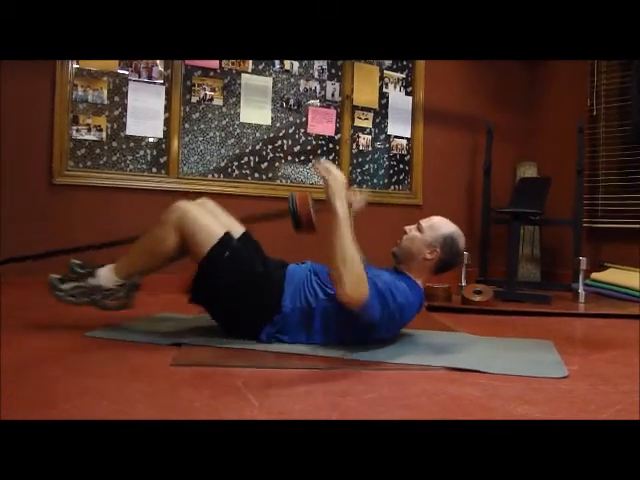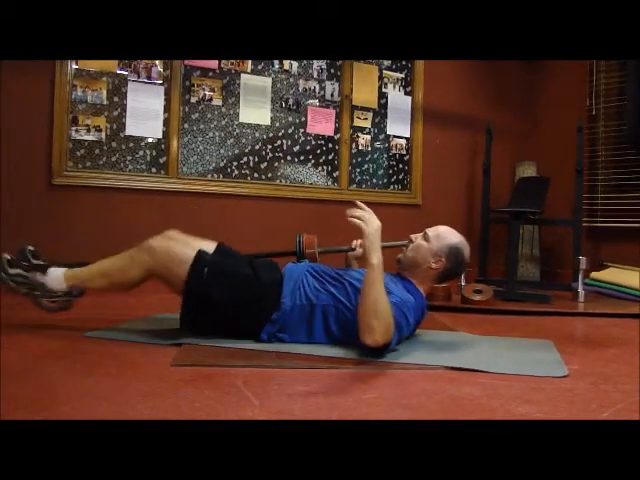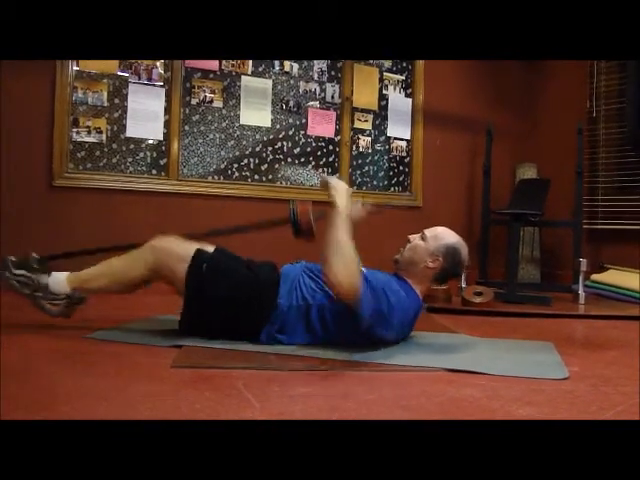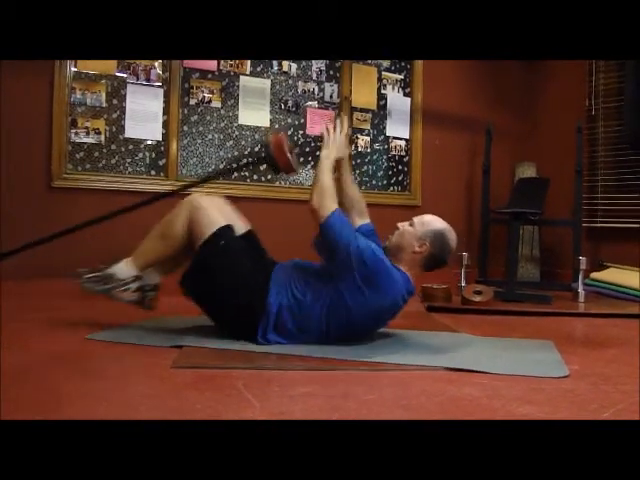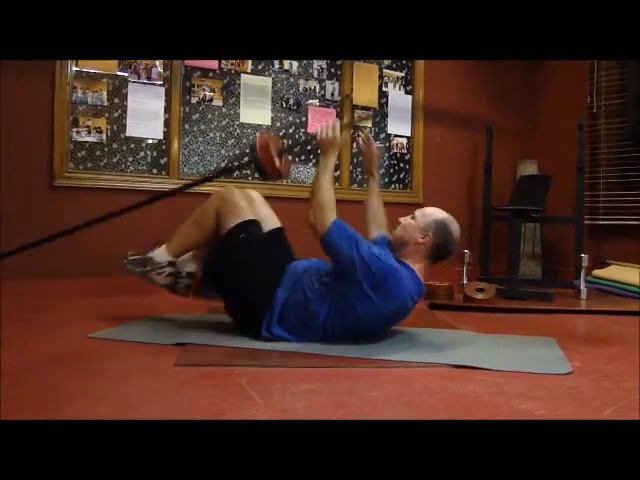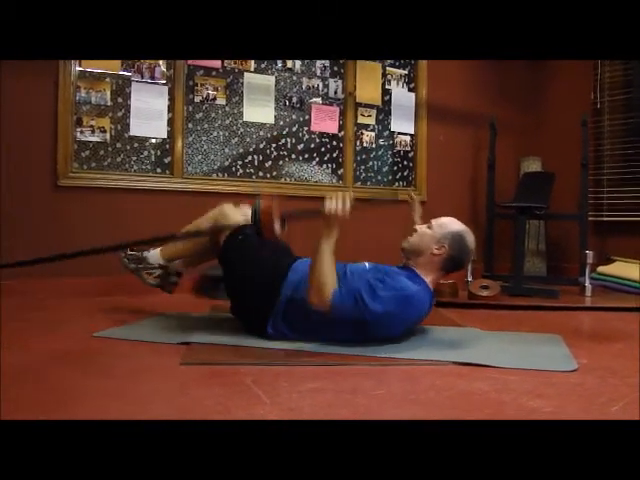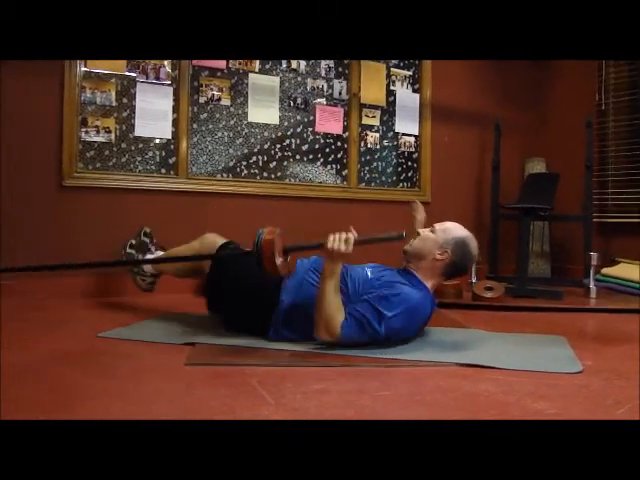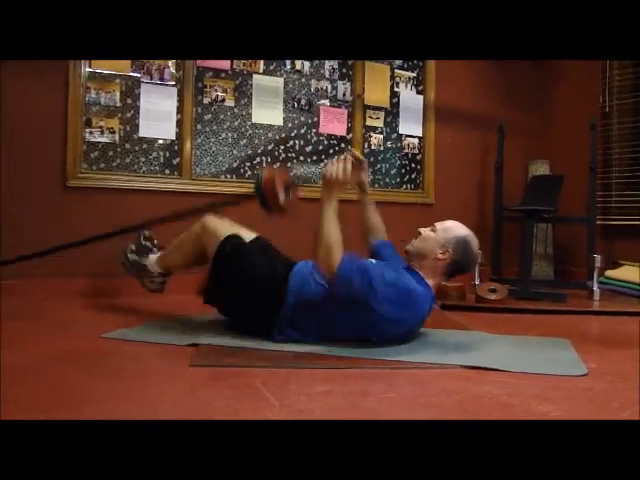
dt=0.2s
person 1, frame 1
left shoulder: (400, 298)
right shoulder: (400, 283)
left elbow: (350, 293)
left wrist: (339, 207)
right wrist: (345, 217)
left hip: (266, 312)
right hip: (277, 284)
left knee: (182, 214)
right knee: (201, 208)
left ankle: (109, 282)
right ankle: (118, 278)
person 1, frame 2
left shoulder: (404, 305)
right shoulder: (400, 289)
left elbow: (373, 336)
left wrist: (375, 254)
right wrist: (364, 261)
left hip: (265, 310)
right hip: (273, 283)
left knee: (155, 250)
right knee: (170, 240)
left ankle: (57, 282)
right ankle: (67, 277)
person 1, frame 3
left shoulder: (393, 304)
right shoulder: (399, 291)
left elbow: (340, 282)
left wrist: (341, 209)
right wrist: (348, 223)
left hip: (264, 312)
right hip: (273, 286)
left knee: (158, 252)
right knee: (169, 245)
left ankle: (59, 286)
right ankle: (65, 284)
person 1, frame 4
left shoulder: (377, 277)
right shoulder: (391, 280)
left elbow: (322, 207)
right elbow: (359, 223)
left wrist: (329, 153)
right wrist: (343, 166)
left hip: (257, 311)
right hip: (274, 289)
left knee: (197, 205)
right knee: (212, 207)
left ankle: (125, 274)
right ankle: (147, 279)
person 1, frame 5
left shoulder: (385, 276)
right shoulder: (401, 278)
left elbow: (320, 222)
right elbow: (375, 235)
left wrist: (328, 158)
right wrist: (373, 172)
left hip: (269, 309)
right hip: (287, 287)
left knee: (228, 198)
right knee: (248, 198)
left ankle: (163, 261)
right ankle: (189, 265)
person 1, frame 6
left shoulder: (397, 296)
right shoulder: (415, 289)
left elbow: (319, 298)
left wrist: (329, 233)
right wrist: (415, 224)
left hip: (274, 303)
right hip: (289, 282)
left knee: (226, 214)
right knee: (244, 215)
left ankle: (156, 261)
right ankle: (174, 264)
person 1, frame 7
left shoulder: (404, 304)
right shoulder: (414, 293)
left elbow: (327, 331)
left wrist: (331, 267)
right wrist: (419, 229)
left hip: (271, 307)
right hip: (285, 283)
left knee: (210, 245)
right knee: (219, 250)
left ankle: (149, 266)
right ankle: (156, 261)
person 1, frame 8
left shoulder: (400, 293)
right shoulder: (410, 284)
left elbow: (328, 263)
right elbow: (379, 242)
left wrist: (330, 195)
right wrist: (363, 189)
left hip: (274, 307)
right hip: (289, 282)
left knee: (211, 226)
right knee: (227, 232)
left ankle: (153, 266)
right ankle: (159, 261)
